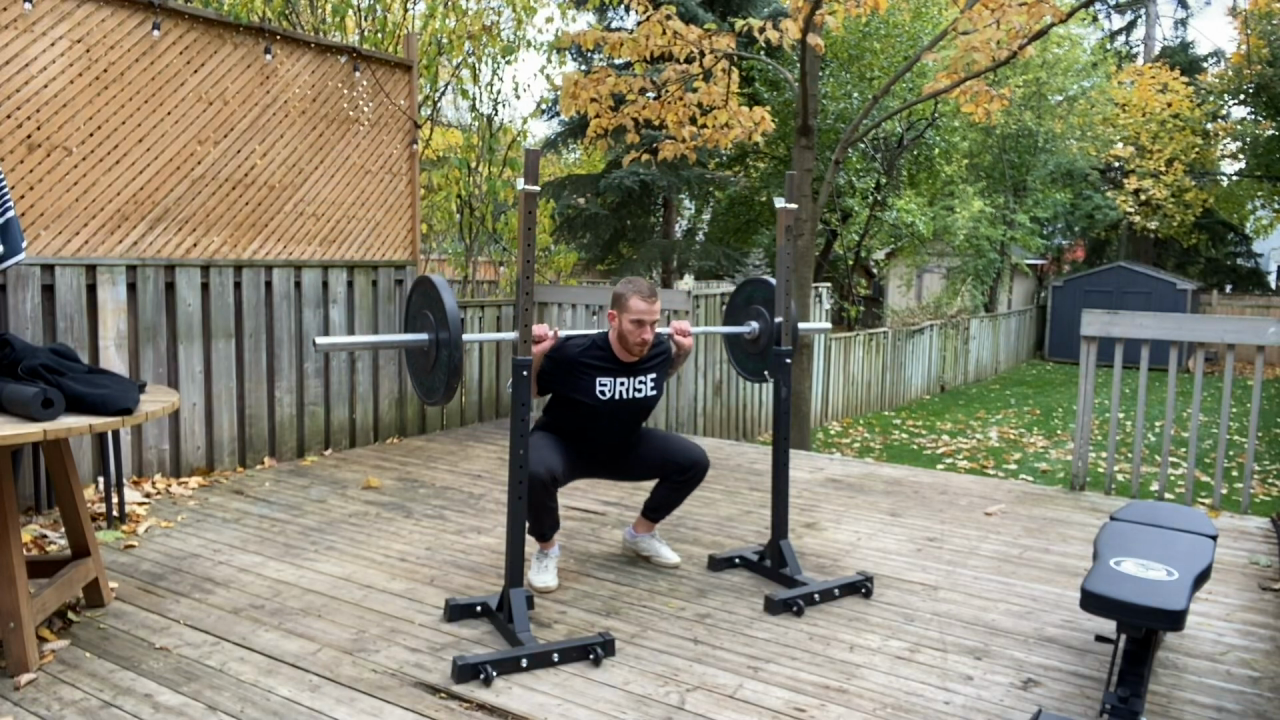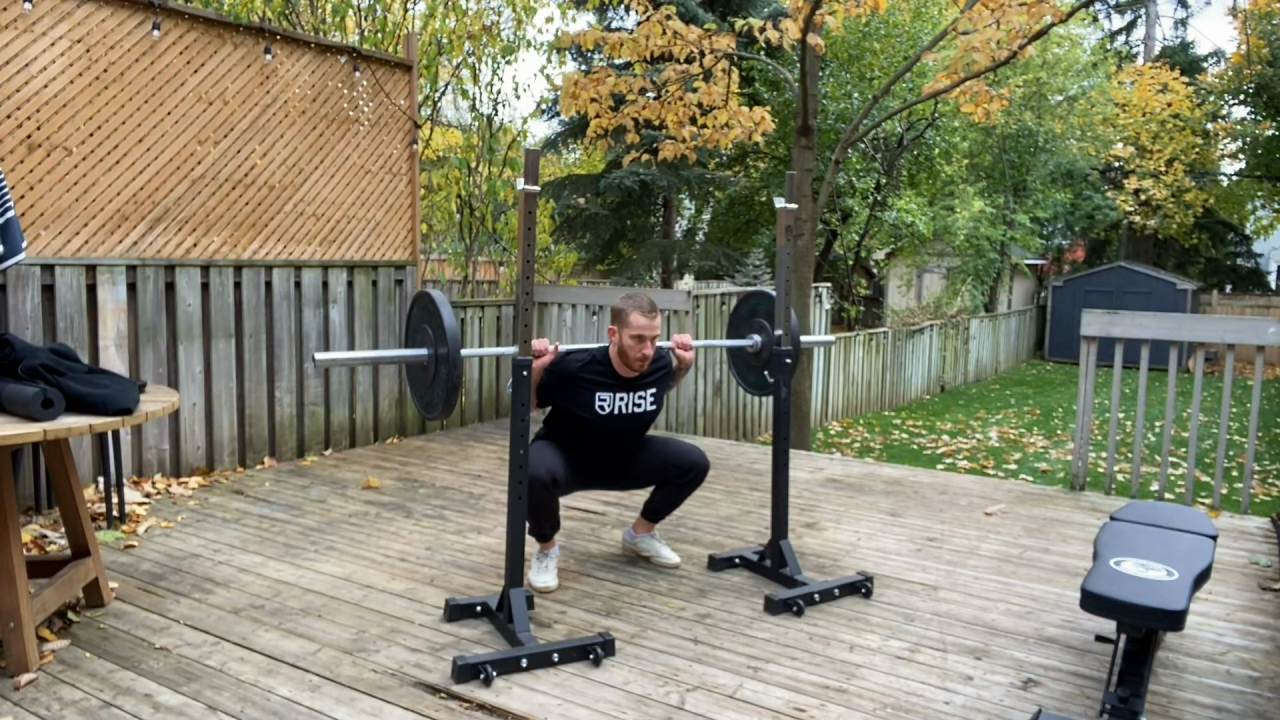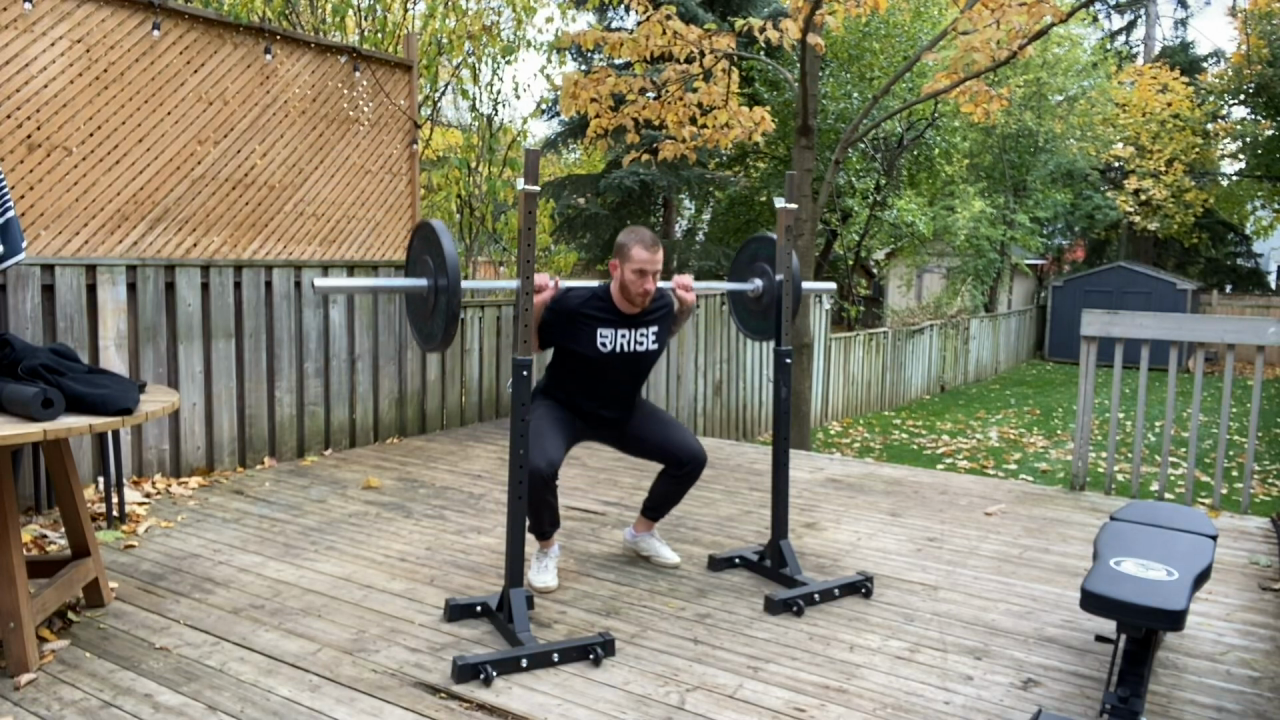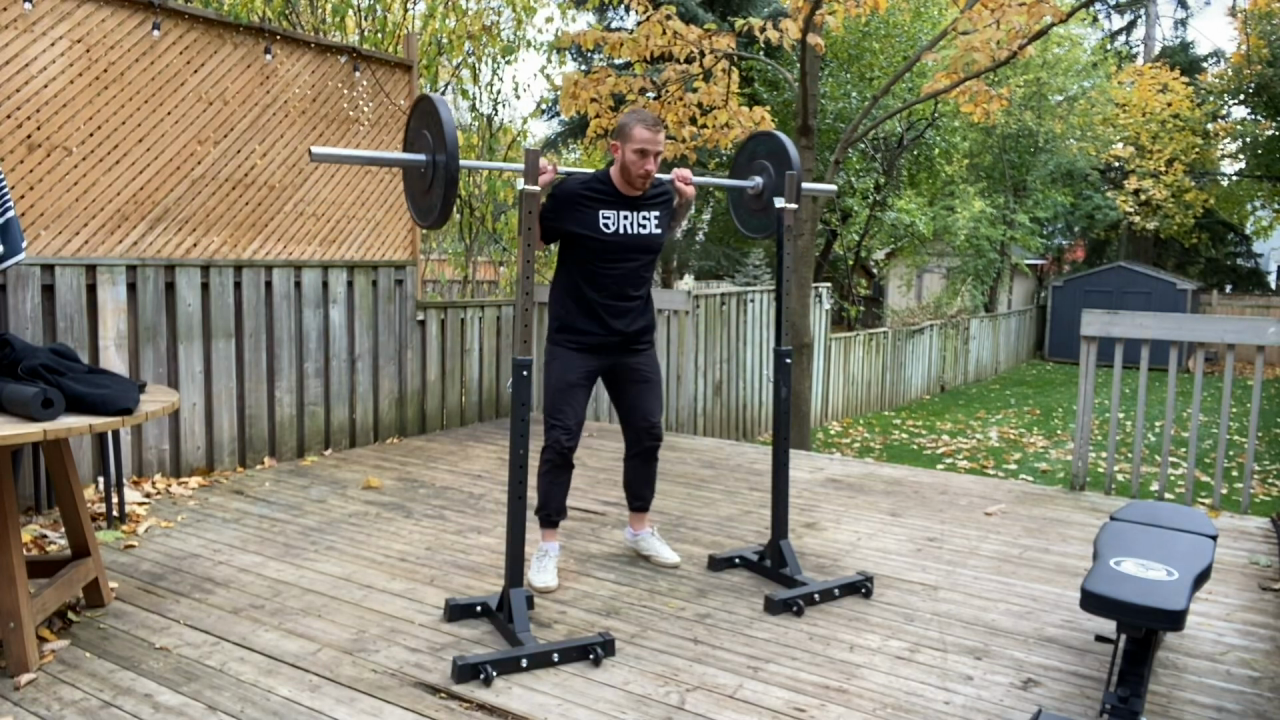
dt=0.5s
person 1, frame 1
left shoulder: (659, 350)
right shoulder: (574, 355)
left wrist: (683, 350)
right wrist: (535, 355)
left hip: (623, 446)
right hip: (562, 443)
left knee: (693, 461)
right knee: (537, 471)
left ankle: (641, 533)
right ankle: (546, 549)
person 1, frame 2
left shoulder: (658, 364)
right shoulder: (573, 369)
left wrist: (684, 363)
right wrist: (534, 370)
left hip: (624, 459)
right hip: (564, 456)
left knee: (693, 463)
right knee: (537, 473)
left ankle: (640, 533)
right ankle: (546, 550)
person 1, frame 3
left shoulder: (662, 304)
right shoulder: (575, 305)
left wrist: (686, 307)
right wrist: (536, 307)
left hip: (623, 409)
right hip: (560, 407)
left knee: (690, 456)
right knee: (539, 466)
left ankle: (641, 533)
right ankle: (545, 549)
person 1, frame 4
left shoulder: (661, 196)
right shoulder: (575, 193)
right elbow: (528, 242)
left wrist: (685, 200)
right wrist: (534, 193)
left hip: (635, 342)
right hip: (575, 341)
left knee: (646, 437)
right knee: (561, 442)
left ankle: (640, 530)
right ankle: (548, 546)
